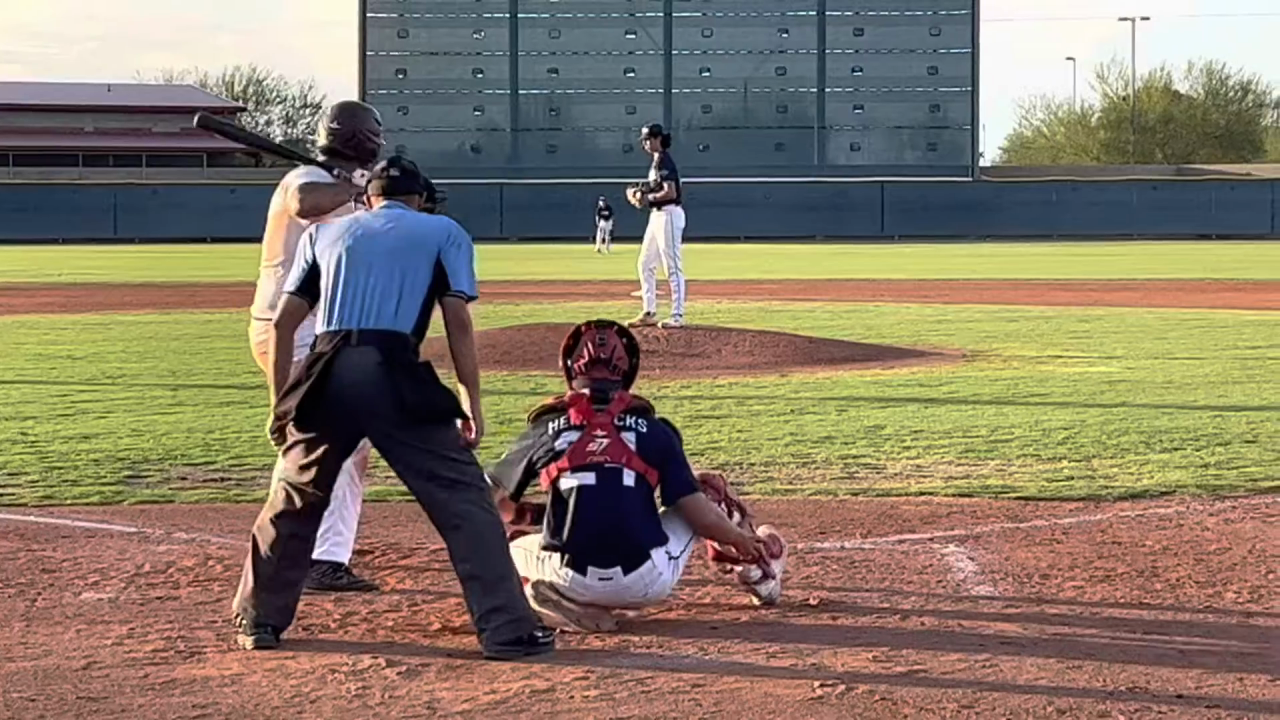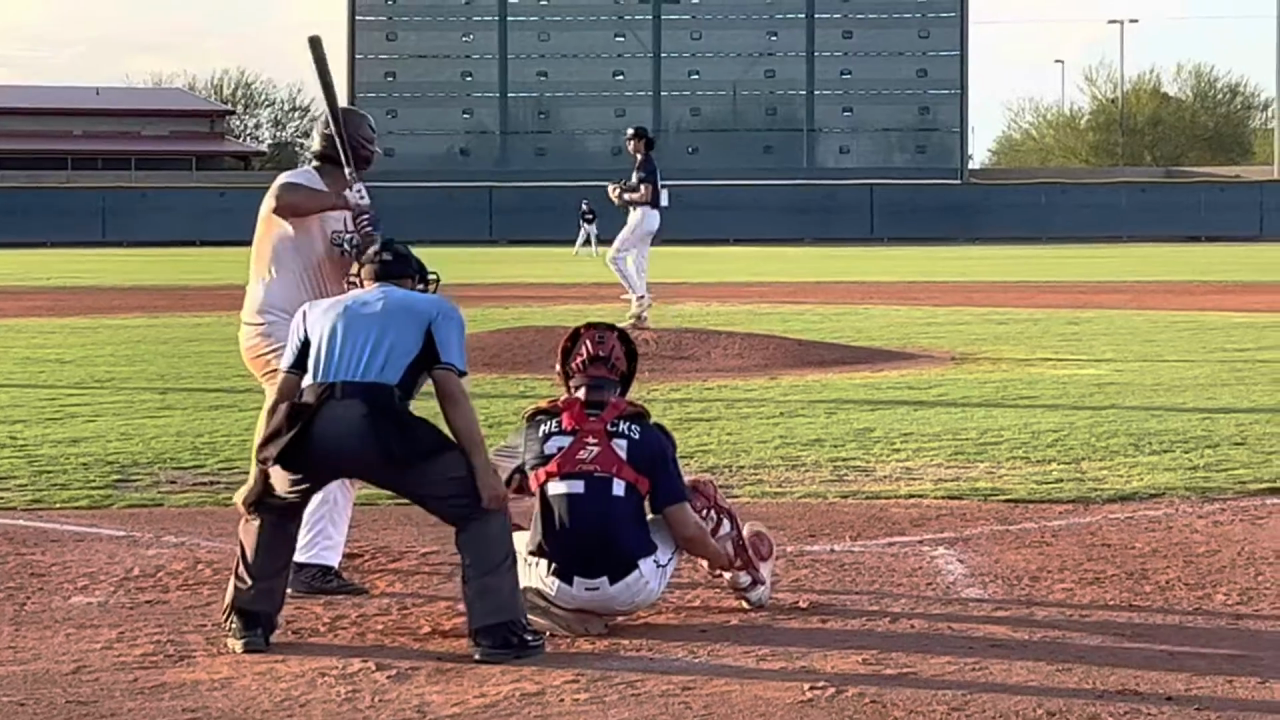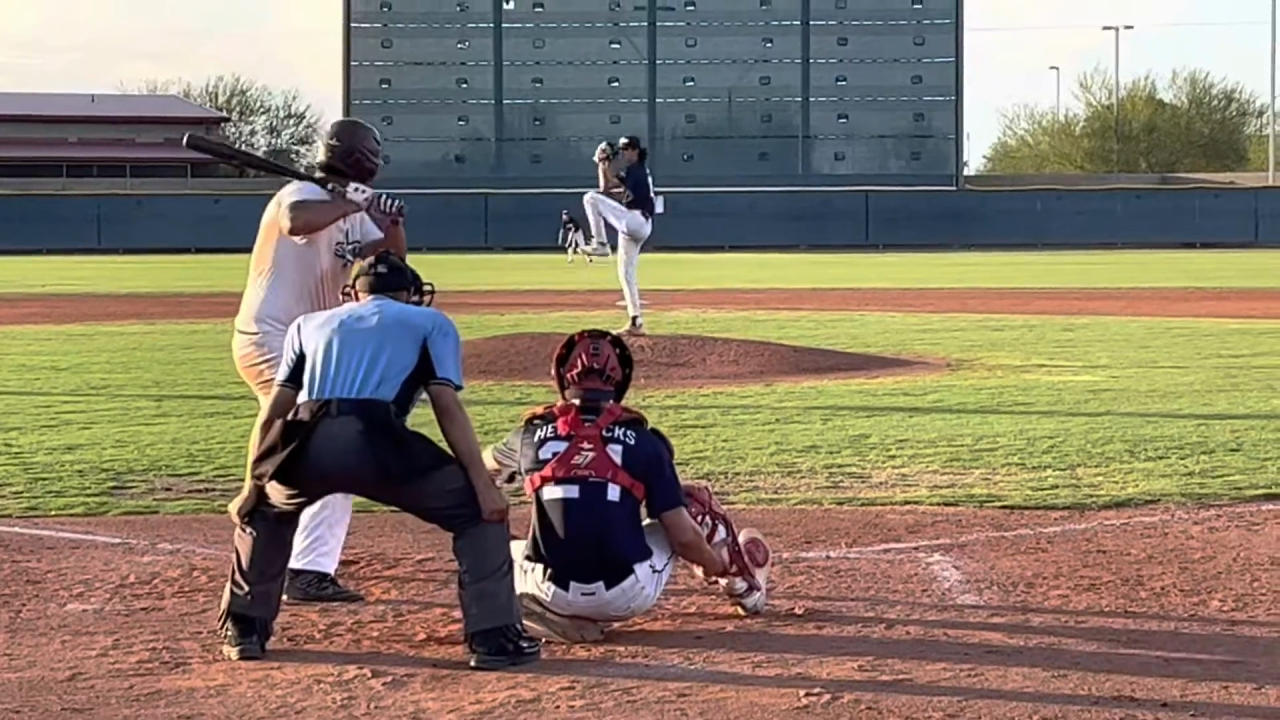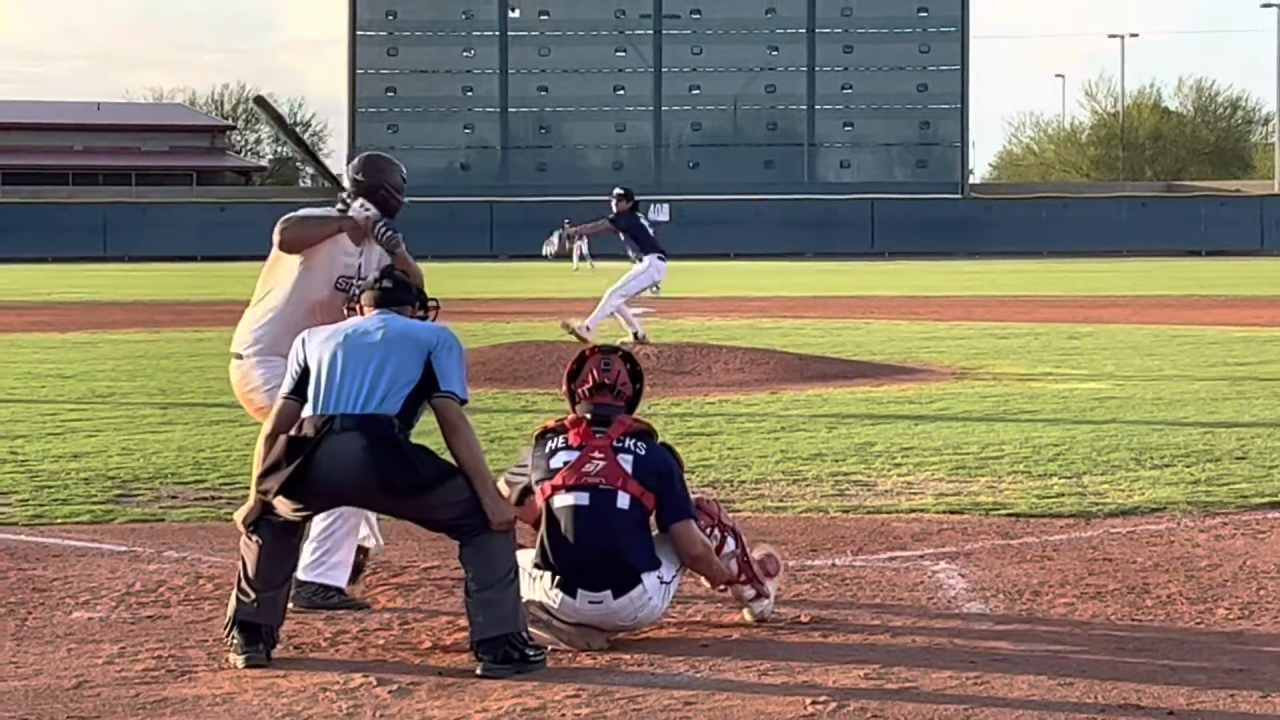
dt=0.5s
person 1, frame 1
left shoulder: (348, 193)
right shoulder: (308, 178)
right elbow: (306, 204)
right wrist: (356, 188)
left hip: (319, 332)
right hip: (292, 330)
right ankle: (323, 563)
person 1, frame 2
left shoulder: (346, 198)
right shoulder: (298, 182)
right elbow: (282, 202)
left wrist: (367, 237)
right wrist: (342, 202)
right hip: (281, 334)
right ankle: (311, 566)
person 1, frame 3
left shoulder: (351, 213)
right shoulder: (302, 193)
left elbow: (387, 258)
right elbow: (298, 223)
left wrist: (392, 224)
right wrist: (350, 203)
right hip: (274, 342)
right ankle: (309, 573)
person 1, frame 4
left shoulder: (373, 246)
right shoulder: (319, 230)
left elbow: (412, 289)
right elbow: (286, 237)
left wrist: (397, 250)
right wrist: (348, 220)
right hip: (266, 365)
left ankle: (352, 544)
right ankle: (316, 583)
person 2, frame 1
left shoulder: (323, 232)
right shoulder: (444, 231)
left elbow: (283, 323)
right elbow: (458, 320)
left wrist: (283, 401)
right wrist: (472, 403)
left hip: (326, 377)
right hip: (394, 376)
left knee: (293, 501)
right knee: (463, 498)
left ankle: (259, 620)
right ankle: (508, 630)
person 2, frame 2
left shoulder: (315, 309)
right shoulder: (435, 307)
left elbow: (280, 399)
right elbow: (450, 391)
left wrist: (258, 475)
right wrist: (482, 469)
left hip: (311, 431)
right hip: (380, 427)
left knee: (270, 501)
right knee: (481, 503)
left ankle: (248, 622)
right ankle: (499, 631)
person 2, frame 3
left shoulder: (309, 323)
right shoulder: (430, 321)
left elbow: (273, 413)
right elbow: (447, 406)
left wrist: (252, 486)
right wrist: (483, 485)
left hip: (307, 446)
right hip: (376, 442)
left knee: (264, 508)
right knee: (477, 509)
left ankle: (244, 629)
right ankle: (494, 637)
person 2, frame 4
left shoulder: (313, 337)
right shoulder: (434, 336)
left elbow: (276, 429)
right elbow: (452, 420)
left wrist: (257, 498)
right wrist: (491, 498)
left hip: (310, 463)
right hip: (381, 458)
left knee: (270, 517)
right knee: (483, 517)
left ankle: (250, 637)
right ankle: (499, 645)
person 3, frame 1
left shoulder: (545, 427)
right shoulder: (652, 429)
left elbow: (490, 500)
right elbow: (703, 519)
right wrist: (743, 540)
left hip: (569, 582)
right hip: (645, 583)
left knee: (514, 545)
right knee: (708, 489)
left ankle: (562, 598)
right ankle: (760, 576)
person 3, frame 2
left shoulder: (537, 429)
right shoulder: (646, 435)
right elbow: (687, 531)
right wrist: (722, 558)
left hip: (559, 588)
right hip: (632, 590)
right knee: (699, 496)
left ankle: (552, 604)
right ankle: (749, 582)
person 3, frame 3
left shoulder: (534, 432)
right shoulder: (642, 440)
left elbow: (487, 464)
right elbow: (684, 537)
right wrist: (716, 564)
left hip: (554, 594)
right hip: (628, 596)
right knee: (694, 501)
left ankle: (557, 614)
right ankle: (745, 586)
person 3, frame 4
left shoulder: (546, 446)
right shoulder: (652, 453)
left elbow: (503, 498)
right elbow: (693, 550)
right wrist: (723, 575)
left hip: (560, 602)
right hip: (635, 606)
right knee: (704, 513)
left ankle: (560, 621)
right ankle: (754, 591)
person 4, frame 1
left shoulder: (665, 161)
right shoulder: (656, 162)
left elbow: (671, 193)
left wrist: (648, 198)
right wrist: (643, 195)
left hip: (669, 215)
right hip: (656, 216)
left knee: (672, 267)
right knee: (645, 264)
left ankle: (677, 316)
right ankle: (649, 313)
person 4, frame 2
left shoulder: (645, 163)
right shoulder: (644, 163)
left elbow: (645, 196)
left wrist: (624, 195)
right wrist: (623, 192)
left hip: (644, 215)
right hip: (643, 216)
left knee: (614, 256)
right knee: (637, 267)
left ankle: (640, 297)
right ankle: (640, 317)
person 4, frame 3
left shoulder: (635, 169)
right shoulder: (638, 171)
left elbow: (605, 188)
right elbow: (612, 188)
left wrist: (602, 164)
right wrist: (603, 163)
left hip: (633, 220)
right hip: (640, 227)
left knee: (591, 198)
right knee: (627, 275)
left ankle: (600, 242)
right ankle: (636, 323)
person 4, frame 4
left shoulder: (625, 217)
right shoulder: (637, 219)
left elbow: (597, 227)
left wrist: (571, 231)
left hip: (651, 264)
right hip: (652, 265)
left knee: (614, 294)
right knee: (616, 301)
left ankle: (587, 330)
right ankle: (638, 335)
